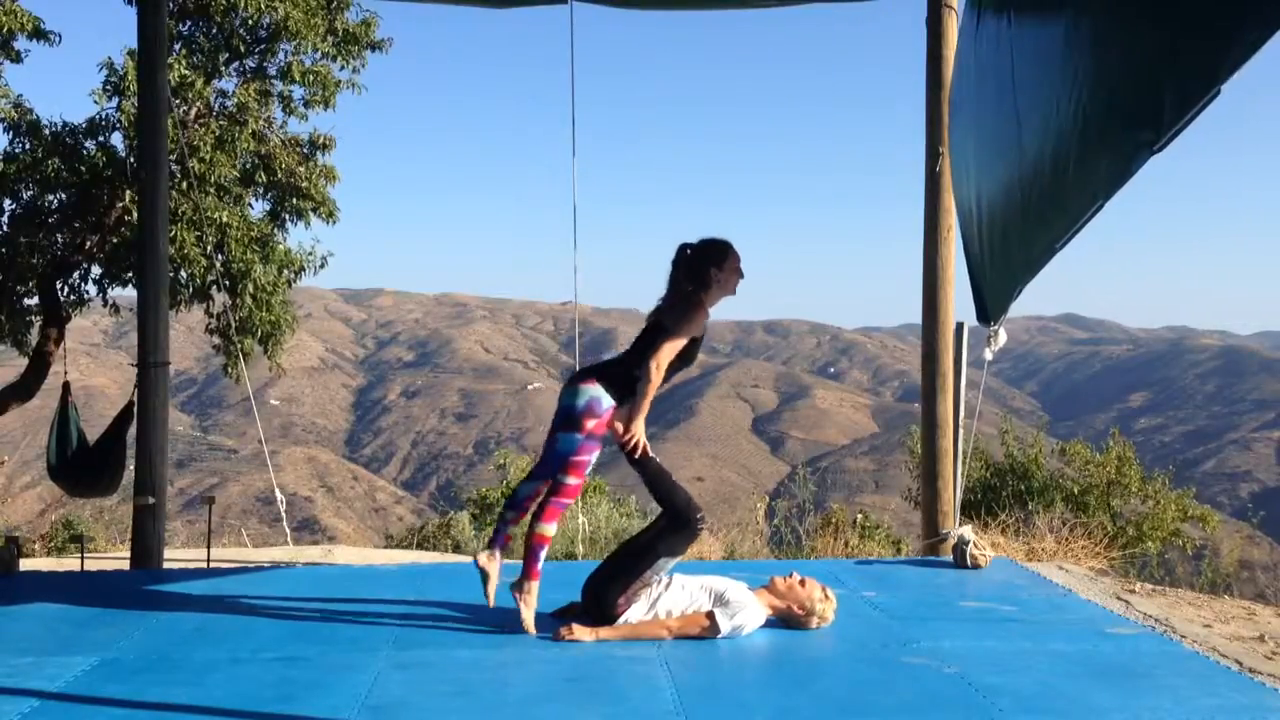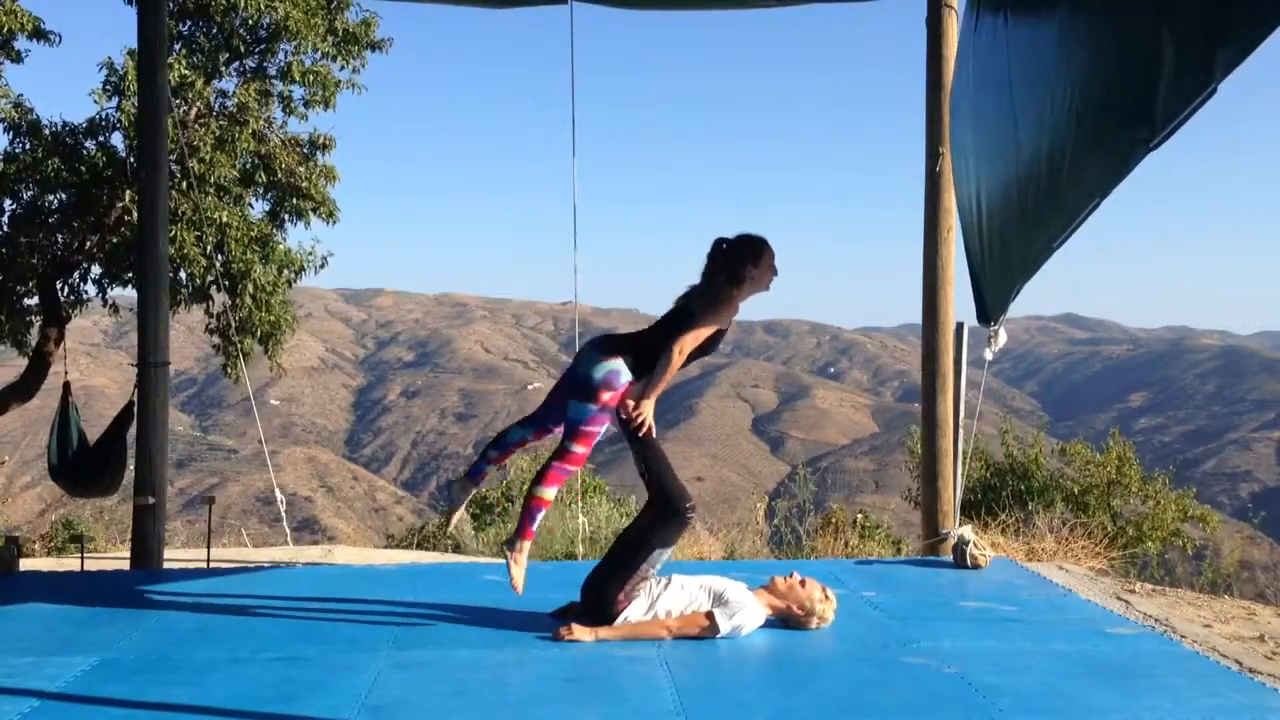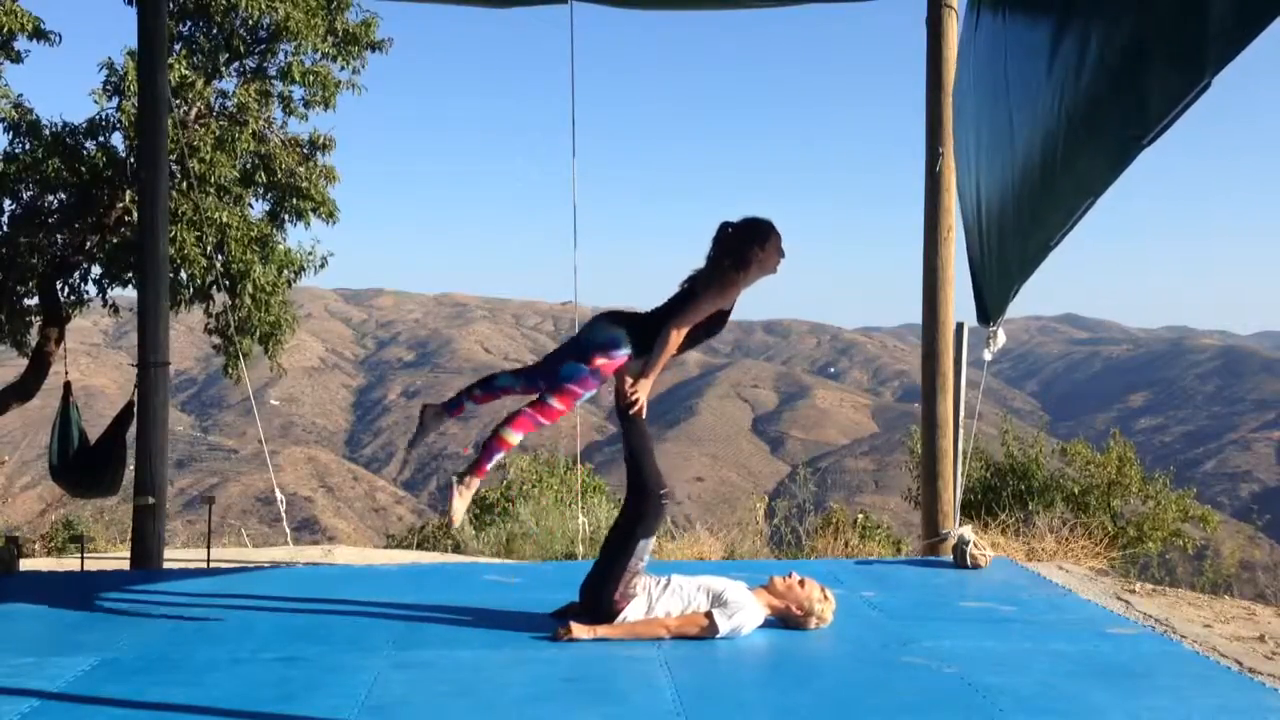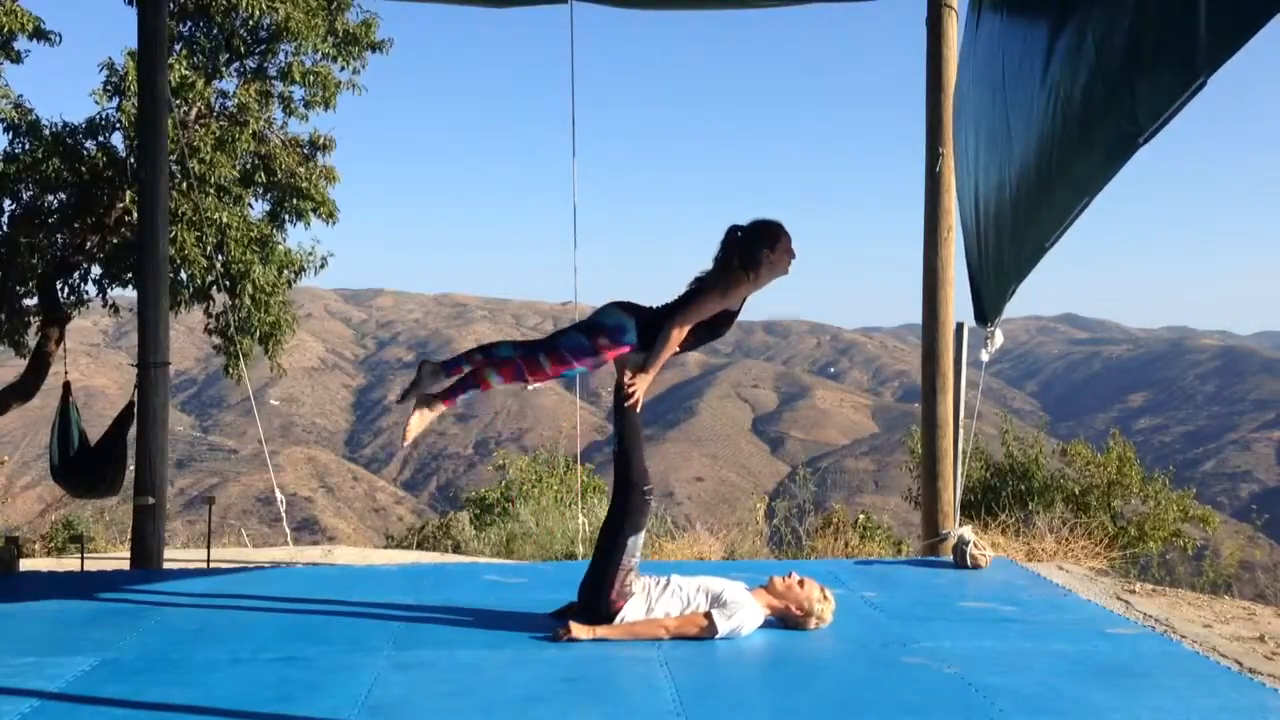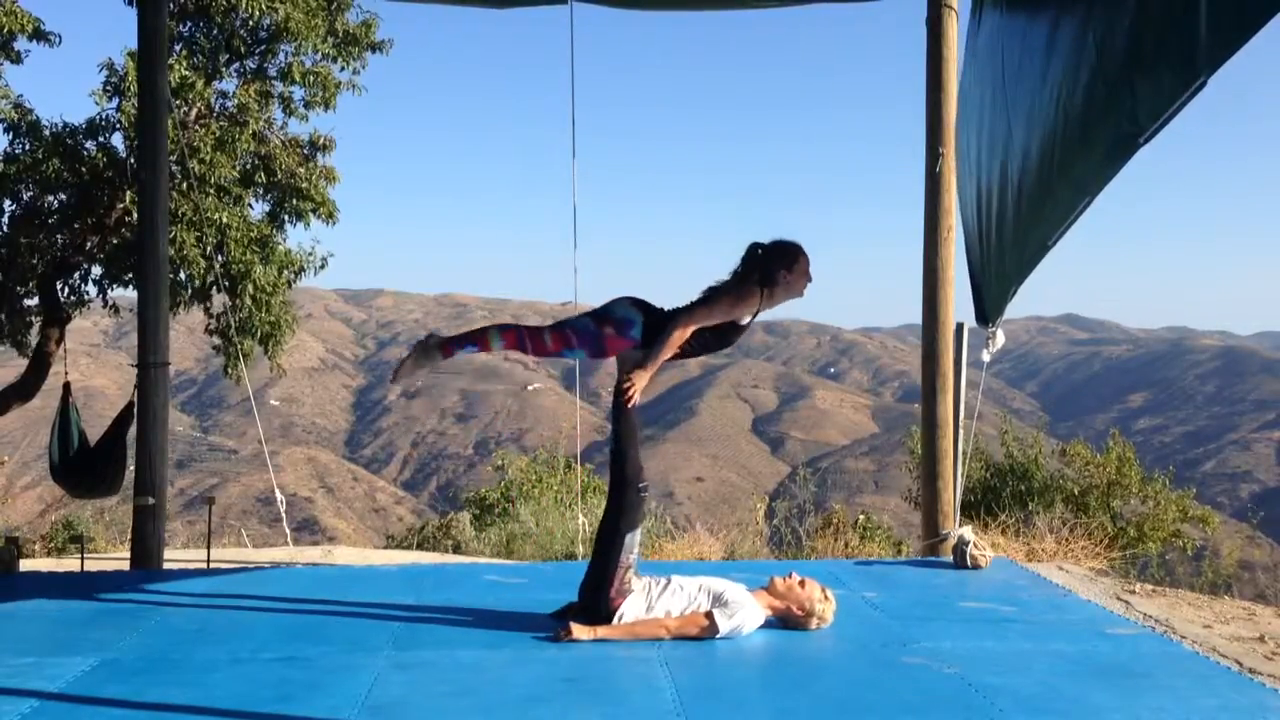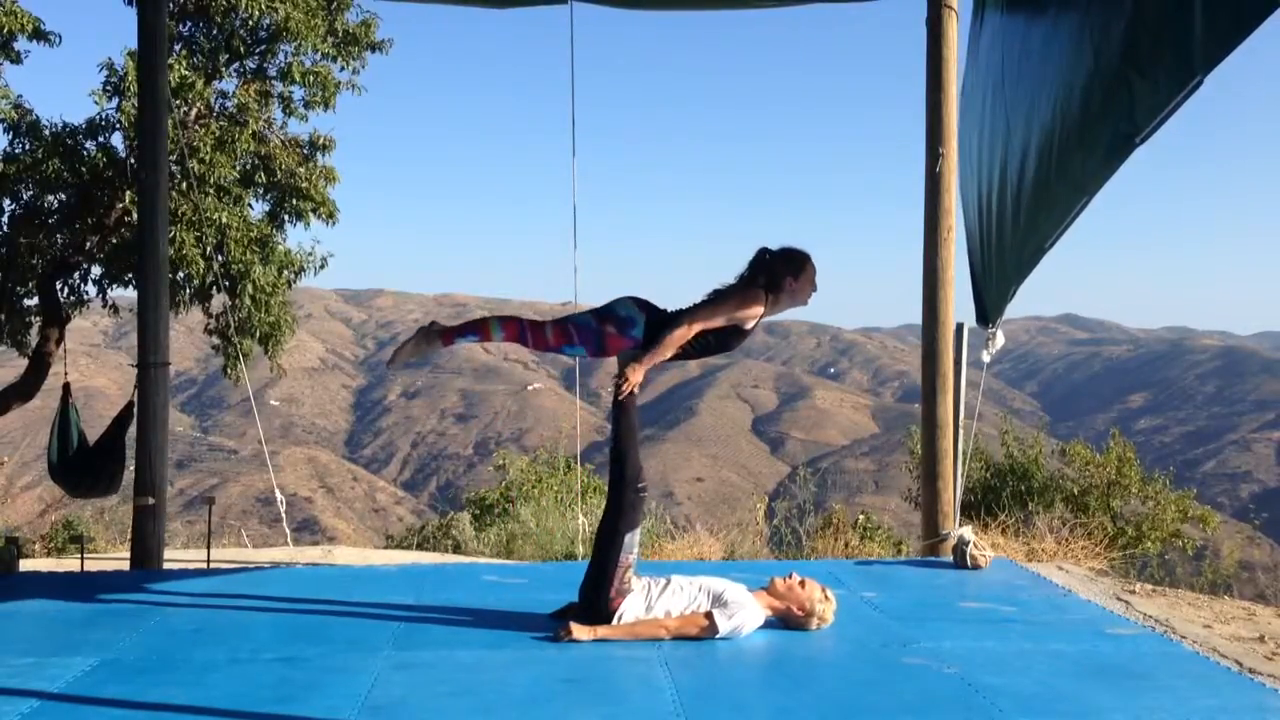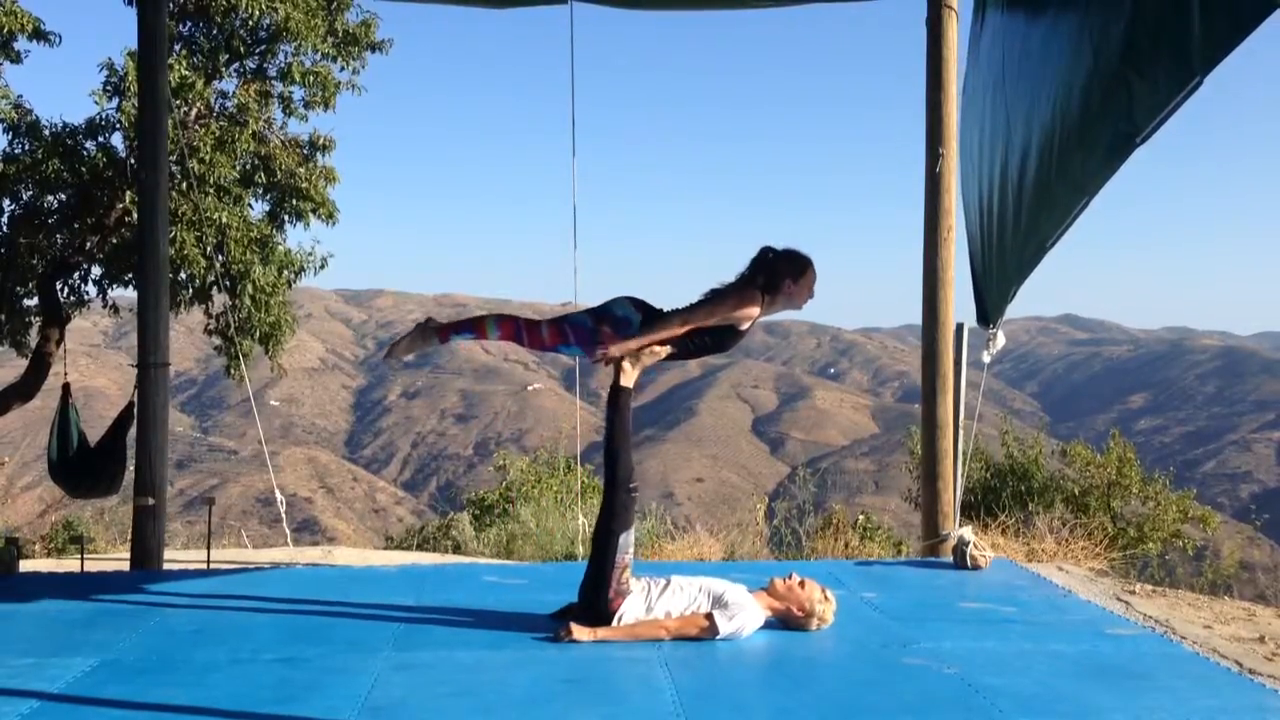
dt=0.3s
person 1, frame 1
left shoulder: (683, 303)
right shoulder: (697, 313)
right elbow: (655, 365)
left wrist: (625, 411)
right wrist: (638, 420)
left hip: (589, 388)
right hip: (595, 398)
left knee: (544, 475)
right knee: (562, 491)
left ankle: (493, 553)
right ankle: (528, 582)
person 1, frame 2
left shoulder: (711, 293)
right shoulder: (727, 306)
right elbow: (677, 349)
left wrist: (639, 388)
right wrist: (649, 399)
left hip: (603, 356)
right hip: (611, 371)
left knee: (537, 424)
right knee: (568, 458)
left ankle: (465, 484)
right ankle: (520, 544)
person 1, frame 3
left shoulder: (721, 276)
right shoulder: (730, 285)
right elbow: (676, 329)
left wrist: (643, 365)
right wrist: (648, 378)
left hip: (614, 332)
right hip: (616, 341)
left knee: (528, 380)
right knee: (543, 408)
left ankle: (440, 412)
right ankle: (469, 479)
person 1, frame 4
left shoulder: (731, 278)
right shoulder: (737, 286)
right elbow: (679, 324)
left wrist: (643, 362)
right wrist: (648, 375)
left hip: (623, 323)
right hip: (621, 331)
left knee: (529, 353)
right knee: (533, 366)
left ankle: (439, 370)
right ankle: (435, 404)
person 1, frame 5
left shoulder: (744, 294)
right shoulder: (749, 300)
right elbow: (683, 326)
left wrist: (642, 363)
right wrist: (646, 371)
left hip: (631, 326)
right hip: (628, 327)
left knee: (536, 339)
right knee: (532, 341)
left ankle: (440, 345)
right ankle: (437, 349)
person 1, frame 6
left shoulder: (750, 301)
right shoulder: (752, 306)
right elbow: (688, 326)
left wrist: (641, 360)
right wrist: (642, 365)
left hip: (635, 325)
right hip: (631, 329)
left knee: (539, 333)
right knee: (536, 334)
left ankle: (441, 334)
right ankle: (439, 338)
person 1, frame 7
left shoulder: (745, 298)
right shoulder: (749, 306)
right elbow: (685, 321)
left wrist: (629, 345)
right wrist: (628, 346)
left hip: (631, 323)
right hip: (627, 326)
left knee: (535, 332)
right knee: (530, 334)
left ankle: (438, 329)
right ankle: (432, 335)
person 2, frame 1
left shoulder: (747, 615)
right shoulder: (743, 597)
left elbow: (671, 628)
left wrist: (596, 633)
left hip: (615, 605)
right hip: (614, 601)
left knee: (687, 518)
person 2, frame 2
left shoulder: (745, 615)
right shoulder: (744, 598)
left elbow: (670, 627)
left wrist: (595, 633)
left hip: (614, 606)
right hip: (616, 601)
left knee: (677, 508)
person 2, frame 3
left shoulder: (745, 616)
right shoulder: (742, 595)
left elbow: (669, 628)
left wrist: (594, 631)
left hip: (614, 608)
right hip: (616, 603)
left knee: (652, 497)
left ankle: (627, 398)
person 2, frame 4
left shoulder: (744, 616)
right shoulder: (741, 596)
left elbow: (668, 628)
left wrist: (593, 632)
left hip: (612, 608)
right hip: (615, 602)
left knee: (636, 494)
left ankle: (627, 392)
person 2, frame 5
left shoulder: (745, 616)
right shoulder: (742, 598)
left elbow: (668, 629)
left wrist: (594, 632)
left hip: (614, 606)
right hip: (614, 603)
left knee: (630, 492)
person 2, frame 6
left shoulder: (745, 615)
right shoulder: (744, 600)
left elbow: (668, 627)
left wrist: (594, 632)
left hip: (614, 606)
right hip: (618, 602)
left knee: (629, 492)
person 2, frame 7
left shoulder: (745, 617)
right shoulder: (742, 599)
left elbow: (668, 629)
left wrist: (593, 633)
left hip: (612, 611)
right hip: (617, 603)
left knee: (622, 498)
left ankle: (625, 381)
